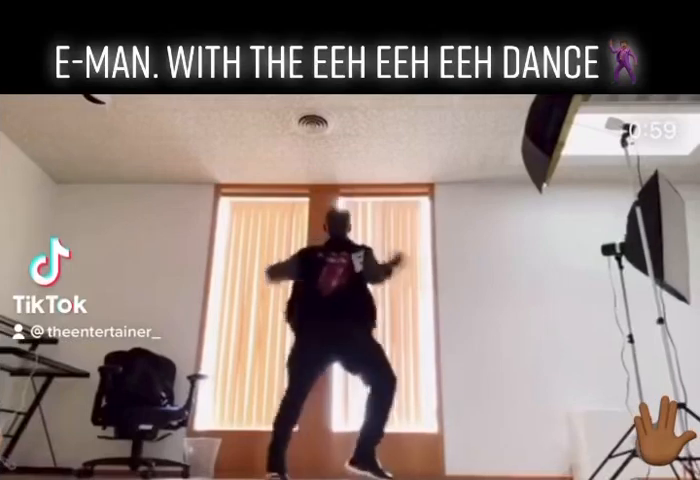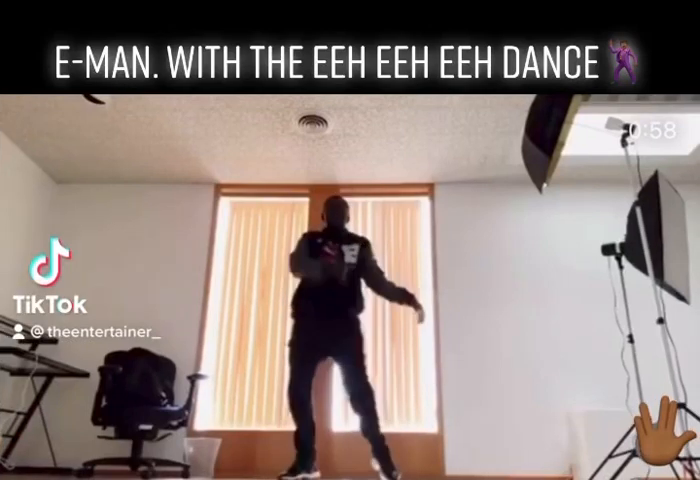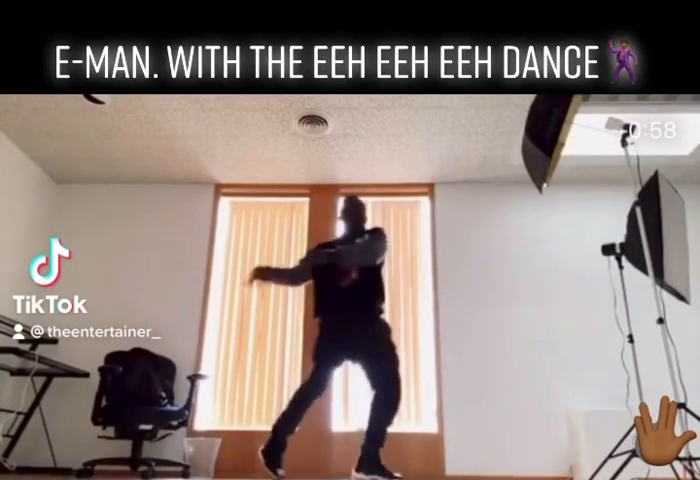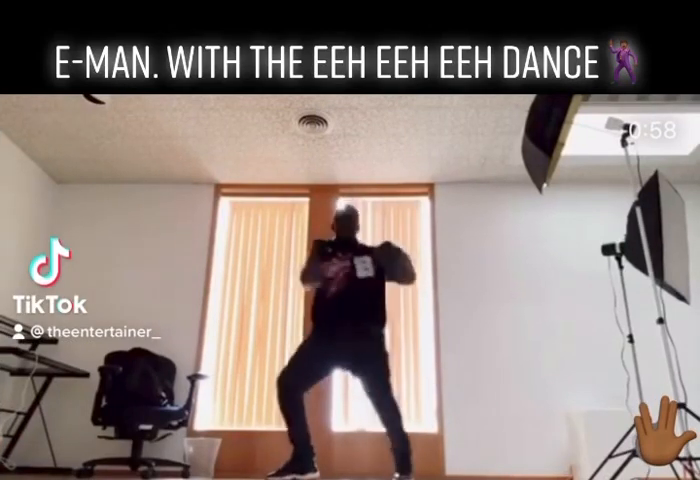
dt=0.4s
person 1, frame 1
left shoulder: (363, 254)
right shoulder: (310, 254)
left elbow: (375, 275)
right elbow: (274, 272)
left wrist: (388, 268)
right wrist: (281, 272)
left hip: (354, 331)
right hip: (314, 331)
left knee: (385, 382)
right knee: (297, 390)
left ankle: (364, 455)
person 1, frame 2
left shoulder: (360, 246)
right shoulder: (309, 241)
left elbow: (378, 283)
right elbow: (297, 266)
left wrist: (407, 298)
right wrist: (328, 269)
left hip: (343, 322)
right hip: (309, 322)
left knee: (356, 381)
right knee: (298, 386)
left ankle: (380, 451)
person 1, frame 3
left shoulder: (374, 238)
right shoulder: (325, 249)
left elbow: (370, 254)
right elbow: (297, 276)
left wrist: (327, 257)
right wrist: (267, 273)
left hip: (369, 324)
right hip: (336, 324)
left knee: (390, 386)
right knee: (319, 382)
right ankle: (275, 446)
person 1, frame 4
left shoulder: (376, 256)
right shoulder: (322, 250)
left elbow: (407, 276)
right elbow: (309, 278)
left wrist: (393, 254)
right wrist: (322, 272)
left hip: (364, 336)
right hip: (326, 335)
left knee: (381, 396)
right knee: (287, 384)
